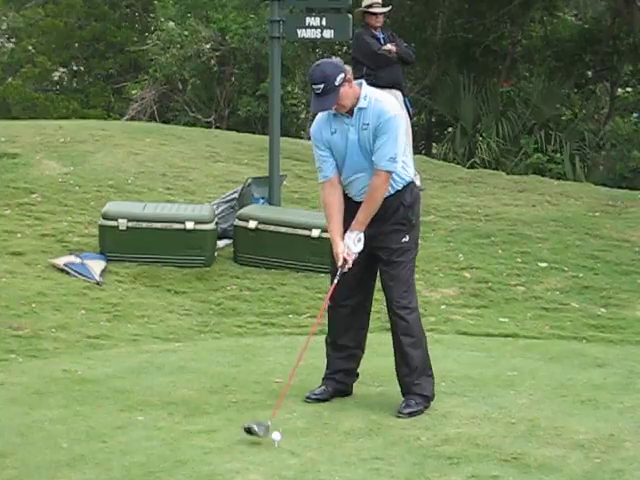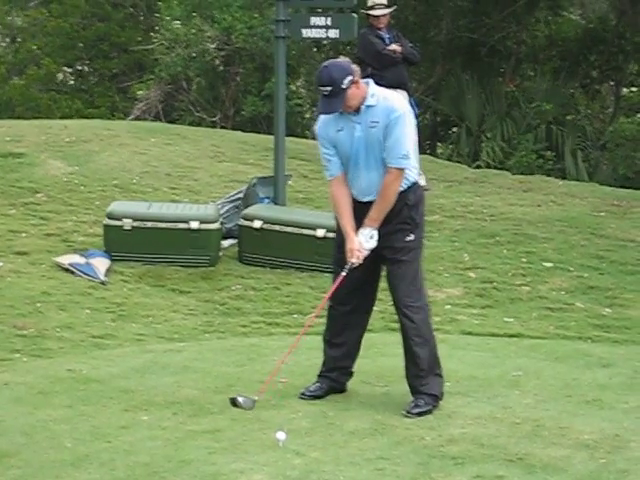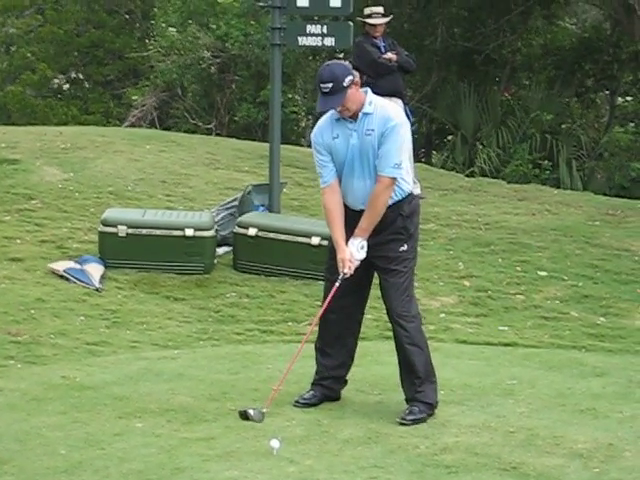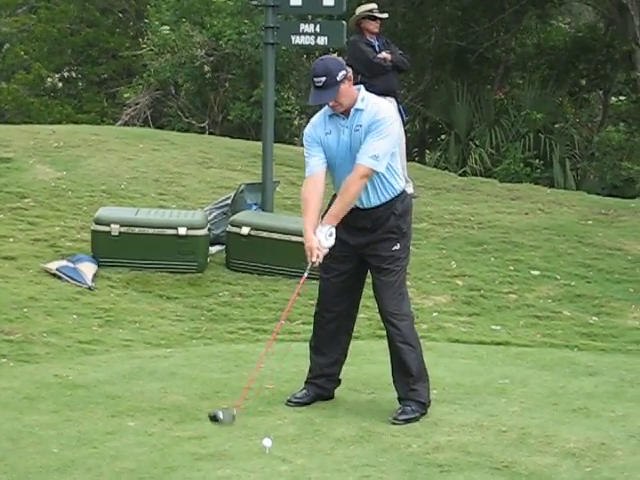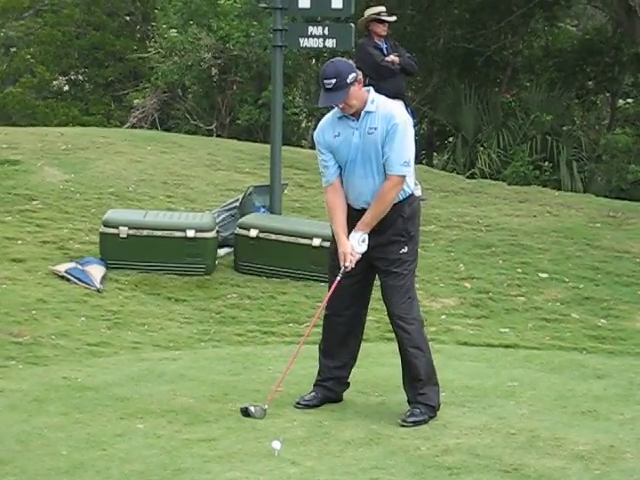
dt=1s
person 1, frame 1
left shoulder: (385, 111)
right shoulder: (321, 126)
left elbow: (383, 177)
right elbow: (331, 184)
left wrist: (356, 231)
right wrist: (337, 239)
left hip: (395, 207)
right hip: (353, 206)
left knee: (400, 300)
right knee: (343, 299)
left ankle: (418, 388)
right ankle: (339, 378)
person 1, frame 2
left shoulder: (394, 109)
right shoulder: (326, 124)
left elbow: (395, 174)
right elbow: (337, 181)
left wrist: (370, 228)
right wrist: (351, 237)
left hip: (398, 208)
right hip: (355, 209)
left knee: (409, 300)
right knee: (344, 298)
left ankle: (427, 389)
right ankle: (334, 375)
person 1, frame 3
left shoulder: (390, 118)
right shoulder: (322, 131)
left elbow: (385, 185)
right elbow: (331, 190)
left wrist: (360, 238)
right wrist: (341, 245)
left hip: (394, 218)
right hip: (351, 216)
left knee: (401, 307)
right knee: (337, 306)
left ankle: (422, 395)
right ankle: (327, 382)
person 1, frame 4
left shoulder: (381, 114)
right shoulder: (317, 127)
left elbow: (362, 176)
right elbow: (314, 181)
left wrist: (328, 223)
right wrist: (310, 231)
left hip: (387, 216)
right hip: (345, 218)
left knee: (393, 307)
right knee: (331, 305)
left ankle: (415, 394)
right ankle: (321, 382)
person 1, frame 5
left shoulder: (393, 116)
right shoulder: (326, 129)
left elbow: (395, 180)
right elbow: (333, 187)
left wrist: (361, 232)
right wrist: (342, 240)
left hip: (395, 219)
right hip: (353, 217)
left knee: (402, 309)
right knee: (340, 307)
left ankle: (424, 397)
right ankle: (330, 384)
person 2, frame 1
left shoulder: (388, 34)
right shoulder: (361, 35)
left elbow: (410, 56)
left wrist: (395, 49)
right wrist: (397, 55)
left hip: (396, 92)
left knee: (405, 133)
person 2, frame 2
left shoulder: (395, 33)
right shoulder: (365, 35)
left elbow: (416, 56)
right elbow: (382, 57)
left wrist: (400, 50)
right wrist: (402, 56)
left hip: (401, 91)
person 2, frame 3
left shoulder: (390, 42)
right shoulder: (361, 43)
left elbow: (412, 64)
right elbow: (377, 66)
left wrist: (395, 58)
right wrist: (398, 64)
left hip: (397, 100)
left ankle: (410, 183)
person 2, frame 4
left shoulder: (384, 41)
right shoulder: (355, 43)
left elbow: (406, 63)
right elbow: (373, 66)
left wrist: (390, 58)
right wrist: (391, 63)
left hip: (390, 99)
left knee: (398, 143)
left ankle: (404, 185)
person 2, frame 5
left shoulder: (393, 44)
right shoulder: (364, 46)
left elbow: (413, 66)
right elbow: (381, 69)
left wrist: (398, 60)
right wrist: (391, 64)
left hip: (399, 103)
